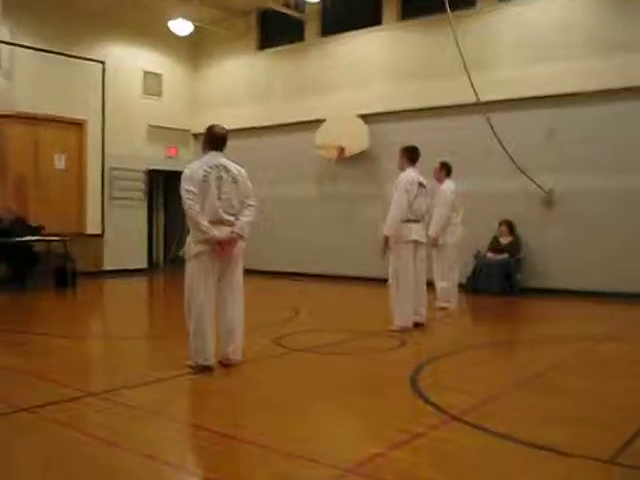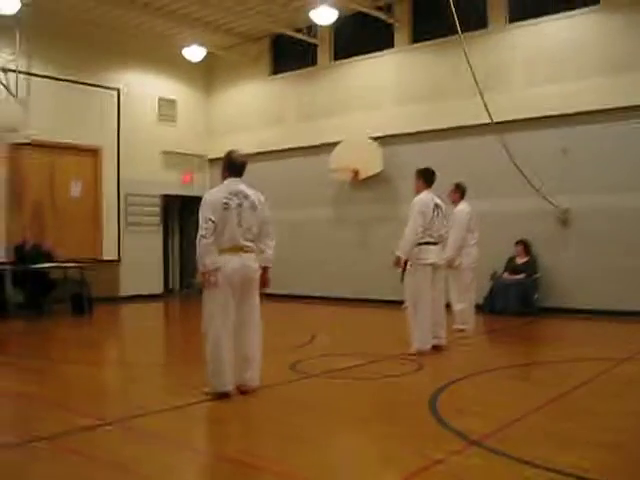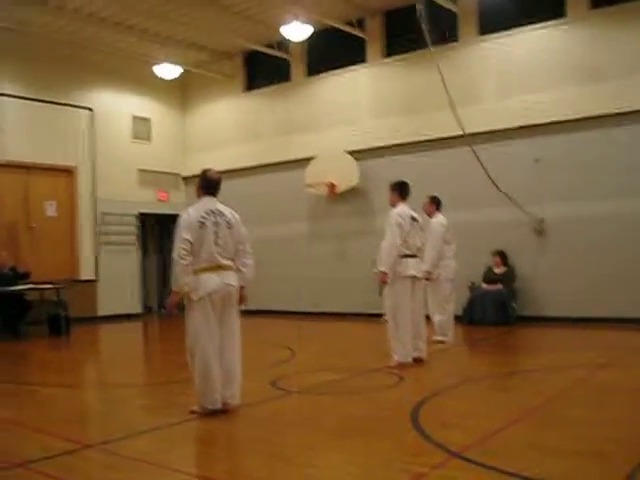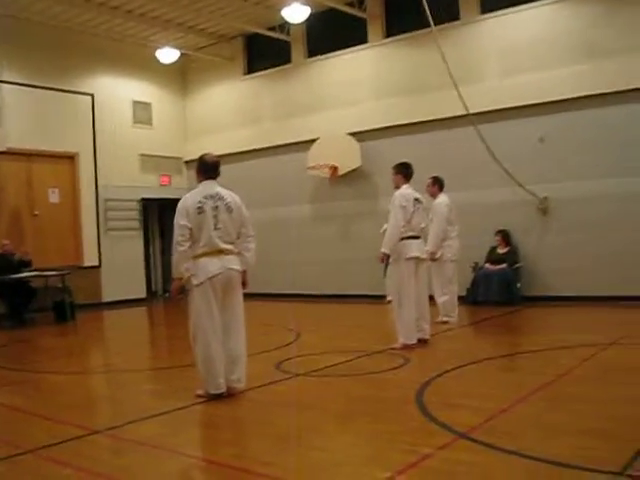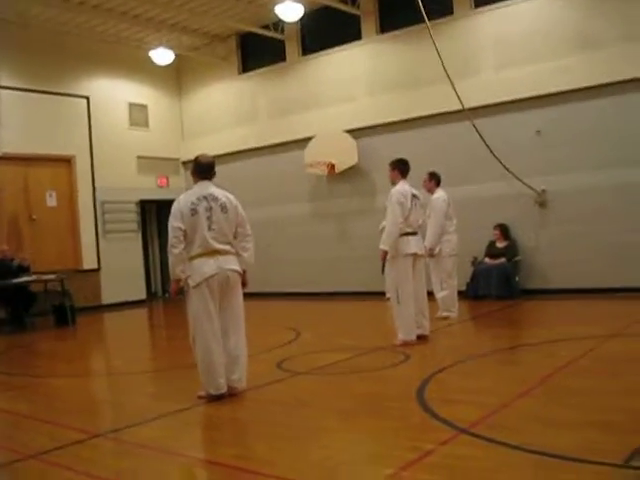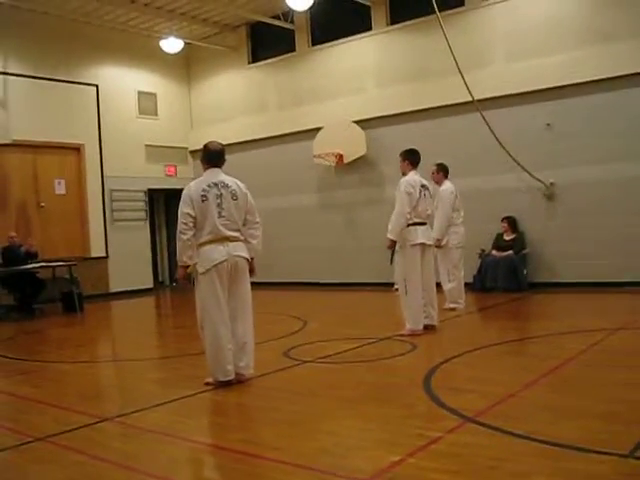
dt=0.5s
person 1, frame 1
left shoulder: (193, 170)
right shoulder: (238, 171)
left elbow: (192, 207)
right elbow: (249, 205)
left wrist: (210, 236)
right wrist: (236, 233)
left hip: (204, 240)
right hip: (231, 239)
left knee: (201, 301)
right knee: (231, 299)
left ankle: (203, 357)
right ankle: (231, 354)
person 1, frame 2
left shoulder: (213, 196)
right shoulder: (257, 197)
left elbow: (205, 236)
right elbow: (267, 235)
left wrist: (205, 269)
right wrist: (265, 267)
left hip: (222, 264)
right hip: (250, 263)
left knee: (219, 326)
right knee: (248, 324)
left ankle: (221, 384)
right ankle: (248, 380)
person 1, frame 3
left shoulder: (189, 215)
right shoulder: (232, 216)
left elbow: (182, 256)
right elbow: (244, 254)
left wrist: (177, 289)
right wrist: (242, 285)
left hip: (201, 284)
right hip: (228, 282)
left knee: (204, 345)
right knee: (229, 343)
left ankle: (210, 402)
right ankle: (229, 398)
person 1, frame 4
left shoulder: (188, 201)
right shoulder: (233, 199)
left elbow: (181, 242)
right elbow: (247, 238)
left wrist: (179, 276)
right wrist: (243, 269)
left hip: (203, 269)
right hip: (230, 267)
left knee: (207, 329)
right knee: (233, 326)
left ankle: (215, 386)
right ankle: (234, 381)
person 1, frame 5
left shoulder: (182, 202)
right shoulder: (229, 199)
left elbow: (176, 243)
right elbow: (244, 237)
left wrist: (176, 277)
right wrist: (243, 268)
left hip: (200, 269)
right hip: (228, 266)
left knee: (207, 331)
right knee: (232, 326)
left ankle: (216, 386)
right ankle: (235, 381)
person 1, frame 6
left shoulder: (192, 189)
right shoulder: (239, 186)
left elbow: (185, 230)
right elbow: (253, 225)
left wrist: (183, 262)
right wrist: (251, 256)
left hip: (210, 256)
right hip: (237, 253)
left knee: (215, 318)
right knee: (240, 313)
left ankle: (223, 373)
right ankle: (242, 368)
person 2, frame 1
left shoulder: (404, 178)
right shoulder: (422, 181)
left elbow: (398, 208)
right elbow: (424, 208)
left wrist: (388, 233)
right wrist: (419, 227)
left hip: (404, 231)
right hip: (418, 231)
left knee: (402, 278)
right knee: (417, 276)
left ankle: (403, 320)
right ankle: (418, 316)
person 2, frame 2
left shoulder: (420, 201)
right shoulder: (439, 203)
left elbow: (413, 231)
right elbow: (442, 231)
left wrist: (401, 254)
right wrist: (435, 249)
left hip: (421, 254)
right hip: (436, 253)
left knee: (419, 301)
right knee: (435, 299)
left ankle: (422, 343)
right ankle: (437, 339)
person 2, frame 3
left shoulder: (396, 214)
right shoulder: (415, 216)
left elbow: (393, 244)
right elbow: (419, 243)
left wrist: (383, 269)
left hip: (399, 266)
right hip: (414, 265)
left knee: (399, 313)
right knee: (415, 311)
left ankle: (403, 356)
right ankle: (418, 352)
person 2, frame 4
left shoulder: (400, 196)
right shoulder: (418, 197)
left elbow: (396, 226)
right elbow: (421, 224)
left wrist: (386, 249)
left hip: (403, 248)
right hip: (417, 246)
left knee: (403, 295)
right knee: (418, 292)
left ankle: (408, 338)
right ankle: (422, 333)
person 2, frame 5
left shoulder: (397, 192)
right shoulder: (414, 193)
left elbow: (394, 223)
right elbow: (418, 220)
left wrist: (384, 247)
left hip: (401, 245)
right hip: (415, 242)
left knee: (402, 292)
right knee: (417, 289)
left ankle: (407, 334)
right ankle: (421, 329)
person 2, frame 6
left shoulder: (406, 183)
right shoulder: (424, 184)
left elbow: (401, 213)
right elbow: (428, 211)
left wrist: (392, 236)
left hip: (410, 235)
right hip: (424, 233)
left knee: (410, 282)
right knee: (426, 280)
left ankle: (414, 325)
right ankle: (429, 319)
person 3, frame 1
left shoulder: (445, 189)
right shoulder: (449, 187)
left elbow: (442, 214)
left wrist: (434, 234)
right wrist: (436, 233)
left hip: (446, 234)
right hip: (449, 233)
left knee: (445, 269)
right knee: (448, 269)
left ankle: (446, 301)
right ankle: (448, 300)
person 3, frame 2
left shoulder: (460, 211)
right shoulder: (464, 209)
left elbow: (457, 236)
left wrist: (450, 257)
right wrist: (451, 255)
left hip: (462, 256)
right hip: (465, 255)
left knee: (461, 291)
right knee: (464, 291)
left ankle: (464, 323)
right ankle: (465, 321)
person 3, frame 3
left shoulder: (436, 223)
right shoulder: (440, 221)
left elbow: (434, 248)
left wrist: (428, 269)
right wrist: (429, 268)
left hip: (439, 268)
right hip: (442, 267)
left knee: (440, 303)
right knee: (442, 302)
left ankle: (443, 334)
right ankle: (444, 333)
person 3, frame 4
left shoulder: (440, 203)
right shoulder: (443, 202)
left elbow: (438, 229)
left wrist: (432, 250)
right wrist: (433, 249)
left hip: (443, 249)
right hip: (446, 248)
left knee: (444, 284)
right knee: (446, 283)
left ankle: (448, 315)
right ankle: (448, 314)
person 3, frame 5
left shoulder: (437, 198)
right shoulder: (440, 197)
left elbow: (436, 224)
left wrist: (430, 246)
right wrist: (431, 244)
left hip: (442, 244)
right hip: (445, 243)
left knee: (443, 279)
right knee: (446, 278)
left ankle: (448, 310)
right ankle: (449, 309)
person 3, frame 6
left shoulder: (445, 190)
right shoulder: (448, 188)
left elbow: (444, 216)
left wrist: (438, 237)
right wrist: (439, 235)
left hip: (450, 235)
right hip: (453, 234)
left knee: (450, 270)
right knee: (453, 270)
left ankle: (455, 302)
right ankle: (456, 301)
